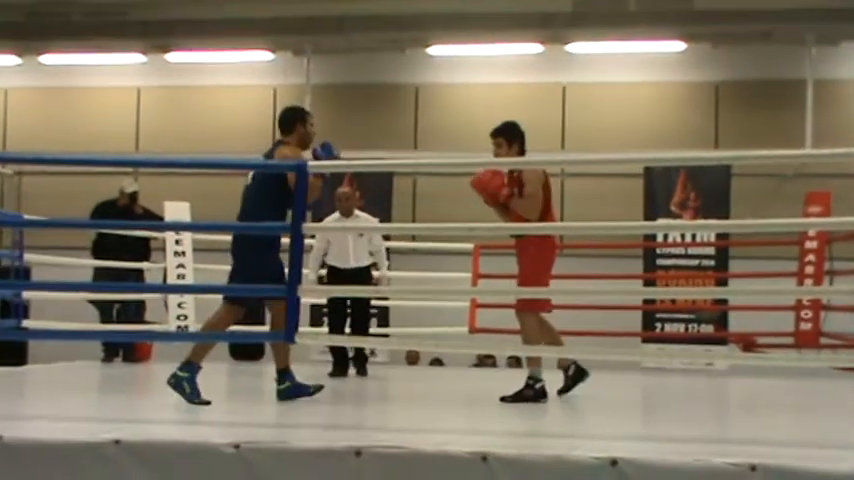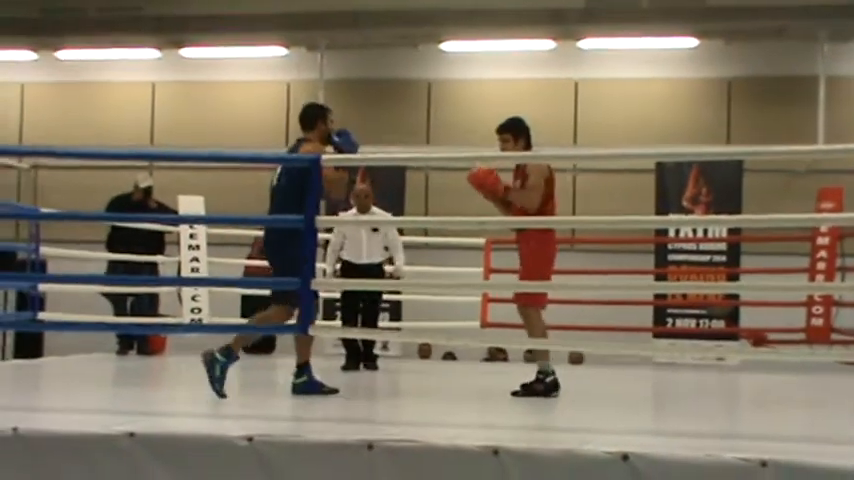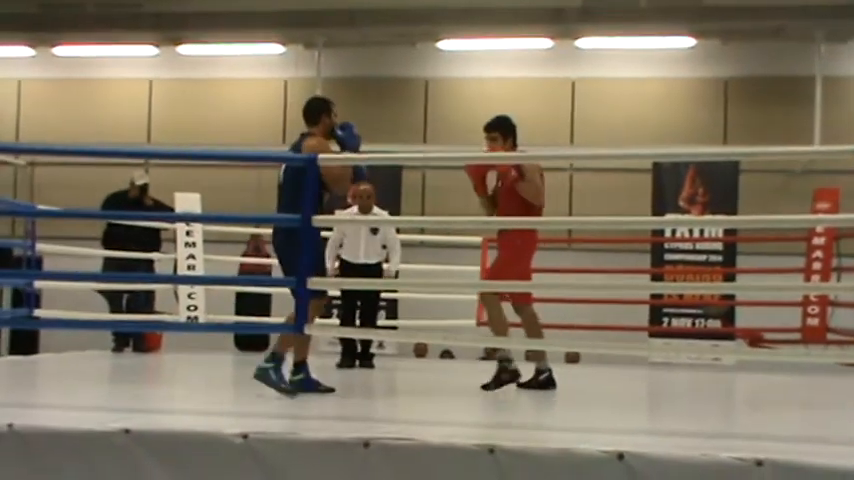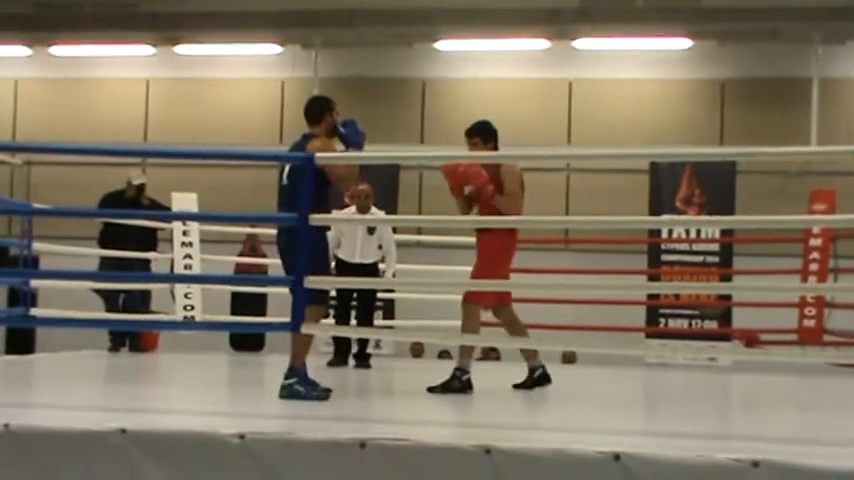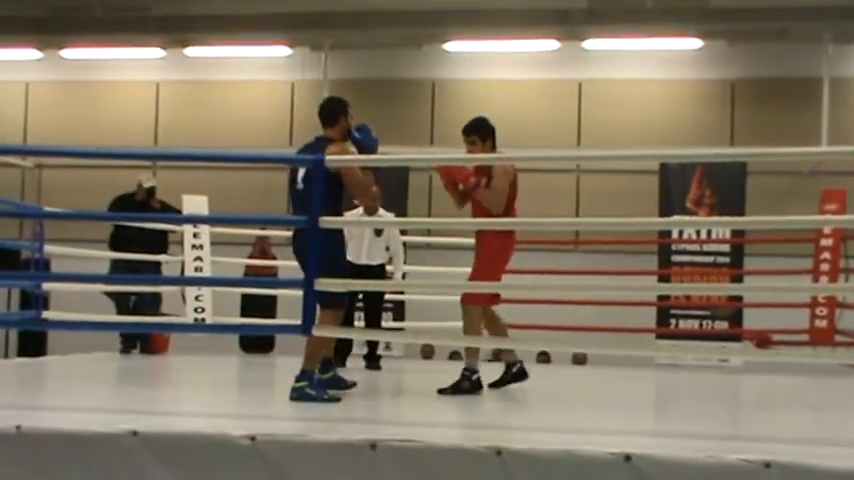
dt=0.2s
person 1, frame 1
left shoulder: (275, 154)
right shoulder: (290, 153)
right elbow: (307, 195)
right wrist: (322, 170)
left hip: (258, 242)
right hip: (255, 242)
left knee: (281, 309)
right knee: (232, 309)
left ankle: (286, 382)
right ankle: (185, 372)
person 1, frame 2
left shoulder: (298, 151)
right shoulder: (313, 149)
right elbow: (336, 190)
right wrist: (346, 158)
left hip: (288, 237)
right hip: (288, 238)
right knee: (282, 310)
left ankle: (303, 376)
right ankle: (223, 355)
person 1, frame 3
left shoulder: (301, 146)
right shoulder: (316, 144)
right elbow: (338, 186)
left wrist: (351, 173)
right wrist: (350, 152)
left hip: (291, 232)
right hip: (298, 234)
left knee: (312, 303)
right knee: (313, 302)
left ankle: (300, 374)
right ankle: (271, 363)
person 1, frame 4
left shoulder: (299, 147)
right shoulder: (322, 145)
right elbow: (346, 184)
right wrist: (355, 149)
left hip: (291, 233)
right hip: (305, 234)
left knee: (310, 305)
right knee: (315, 306)
left ankle: (299, 375)
right ankle: (292, 380)
person 1, frame 5
left shoulder: (305, 150)
right shoulder: (339, 150)
right elbow: (365, 195)
right wrist: (368, 155)
left hip: (304, 236)
right hip: (323, 238)
left knee: (331, 307)
right knee: (332, 310)
left ankle: (326, 372)
right ankle: (304, 382)
person 2, frame 1
left shoulder: (531, 171)
right shoulder: (512, 175)
left elbow: (532, 213)
right elbow: (510, 216)
left wrist: (502, 192)
right wrist: (490, 197)
left hip: (537, 244)
right hip: (530, 246)
left knee: (526, 312)
right knee: (532, 313)
left ankle: (535, 384)
right ankle: (572, 367)
person 2, frame 2
left shoulder: (536, 165)
right shoulder: (522, 168)
left elbow: (532, 204)
right elbow: (513, 211)
left wrist: (501, 188)
right wrist: (492, 193)
left hip: (538, 239)
right hip: (530, 240)
left knee: (528, 306)
right knee: (527, 307)
left ankle: (546, 377)
right ankle: (545, 373)
person 2, frame 3
left shoulder: (525, 163)
right shoulder: (504, 170)
left elbow: (538, 196)
right elbow: (491, 210)
left wrist: (509, 174)
right wrist: (479, 183)
left hip: (519, 238)
right hip: (509, 238)
left knee: (489, 295)
right knee: (522, 306)
left ankle: (506, 363)
right ankle: (544, 372)
person 2, frame 4
left shoulder: (507, 169)
right shoulder: (483, 173)
left elbow: (513, 208)
right elbow: (466, 209)
left wrist: (485, 186)
right wrist: (456, 185)
left hip: (499, 241)
right hip: (488, 241)
left knee: (471, 303)
right knee: (502, 308)
left ankle: (462, 375)
right ankle: (537, 370)
person 2, frame 5
left shoulder: (501, 167)
right shoulder: (480, 169)
left elbow: (496, 206)
right elbow: (460, 203)
left wrist: (469, 180)
right wrist: (450, 180)
left hip: (497, 240)
right hip: (487, 240)
left knee: (471, 303)
right knee: (482, 307)
left ankle: (471, 375)
right ankle: (513, 364)
person 3, frame 1
left shoulder: (368, 221)
right shoulder: (328, 223)
left elbow: (378, 247)
right elbow: (317, 252)
left wrist: (383, 271)
right wrist: (312, 276)
left hip: (361, 273)
right hip: (336, 274)
left knee: (361, 319)
right knee: (336, 321)
left ankle: (359, 360)
right ankle: (340, 363)
person 3, frame 2
left shoulder: (384, 218)
left elbow: (395, 243)
right elbow: (334, 246)
left wrist: (399, 264)
right wrist: (329, 269)
left hip: (374, 270)
right hip: (350, 269)
left knee: (371, 315)
right knee: (349, 315)
left ankle: (368, 356)
right ankle: (352, 356)
person 3, frame 3
left shoulder: (384, 218)
right shoulder: (345, 217)
left elbow: (394, 245)
right elbow: (334, 242)
left wrist: (392, 266)
right wrist: (330, 265)
left hip: (373, 269)
right hip: (348, 267)
left knee: (369, 314)
right knee: (347, 312)
left ankle: (365, 354)
right ankle: (348, 354)
person 3, frame 4
right shoulder: (342, 216)
left elbow: (389, 248)
right elbow: (332, 241)
left wrist: (389, 273)
left hip: (369, 269)
right hip: (344, 266)
left knee: (366, 314)
right knee: (342, 311)
left ankle: (362, 354)
right ankle: (340, 353)
person 3, frame 5
right shoulder: (350, 217)
left elbow: (397, 249)
left wrist: (397, 273)
left hip: (376, 271)
right hip: (351, 268)
left knee: (373, 316)
right knee: (345, 312)
left ankle: (372, 357)
right ankle: (339, 355)
person 4, frame 1
left shoulder: (144, 213)
right shoulder: (105, 208)
left wrist: (141, 215)
right wrist: (120, 207)
left hip: (132, 269)
right hip: (106, 267)
left knee: (132, 311)
right knee: (106, 309)
left ankle: (129, 350)
right ankle: (110, 350)
person 4, frame 2
left shoulder: (158, 207)
right shoulder: (120, 202)
left wrist: (155, 210)
right wrist: (134, 202)
left hip: (146, 263)
right hip: (120, 260)
left knee: (145, 304)
right knee: (120, 302)
left ankle: (143, 342)
right ankle: (124, 342)
person 4, frame 3
left shoulder: (154, 204)
right shoulder: (116, 199)
left wrist: (151, 207)
right wrist: (130, 198)
left hip: (142, 260)
right hip: (116, 257)
left knee: (141, 301)
right knee: (115, 299)
left ankle: (138, 340)
right ankle: (120, 339)
person 4, frame 4
left shoulder: (150, 204)
right shoulder: (113, 199)
left wrist: (148, 207)
right wrist: (127, 198)
left hip: (139, 260)
right hip: (112, 257)
left knee: (137, 301)
right knee: (111, 299)
left ankle: (134, 339)
right ankle: (116, 339)
person 4, frame 5
left shoulder: (161, 206)
right shoulder: (123, 201)
left wrist: (158, 210)
right wrist: (137, 201)
left hip: (149, 262)
right hip: (123, 260)
left knee: (148, 303)
right knee: (122, 302)
left ankle: (145, 341)
right ankle: (127, 341)
